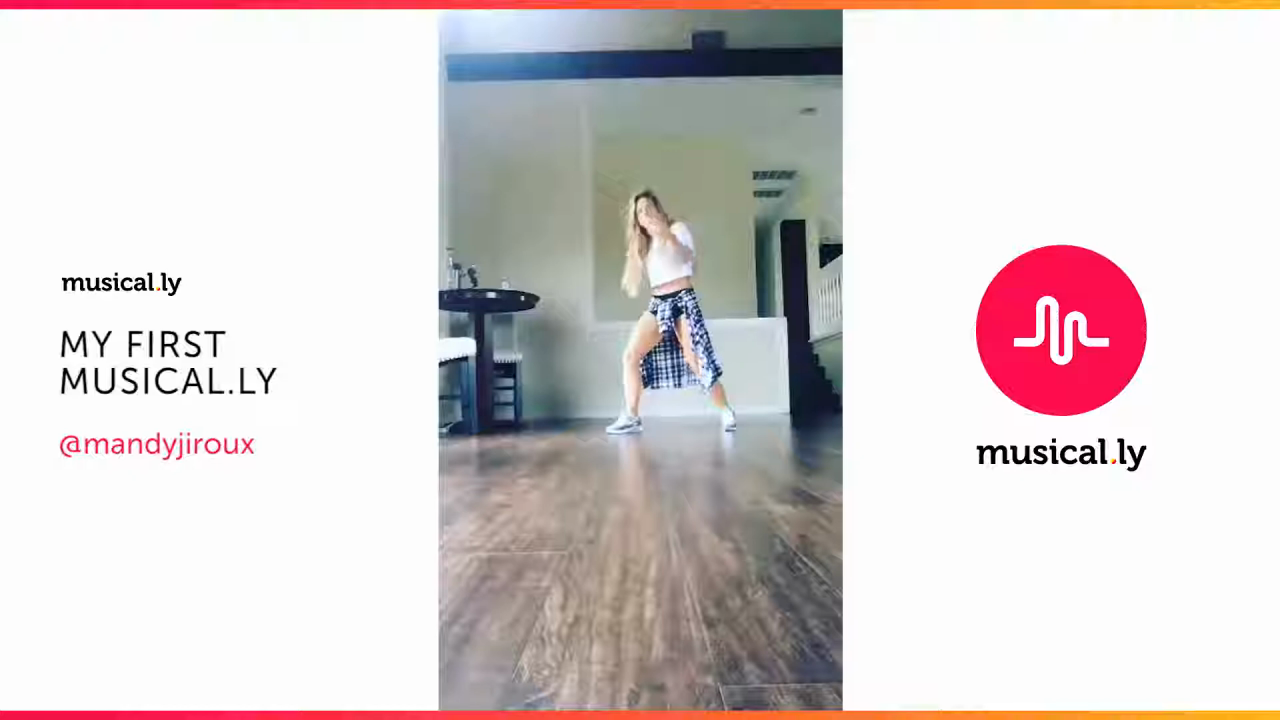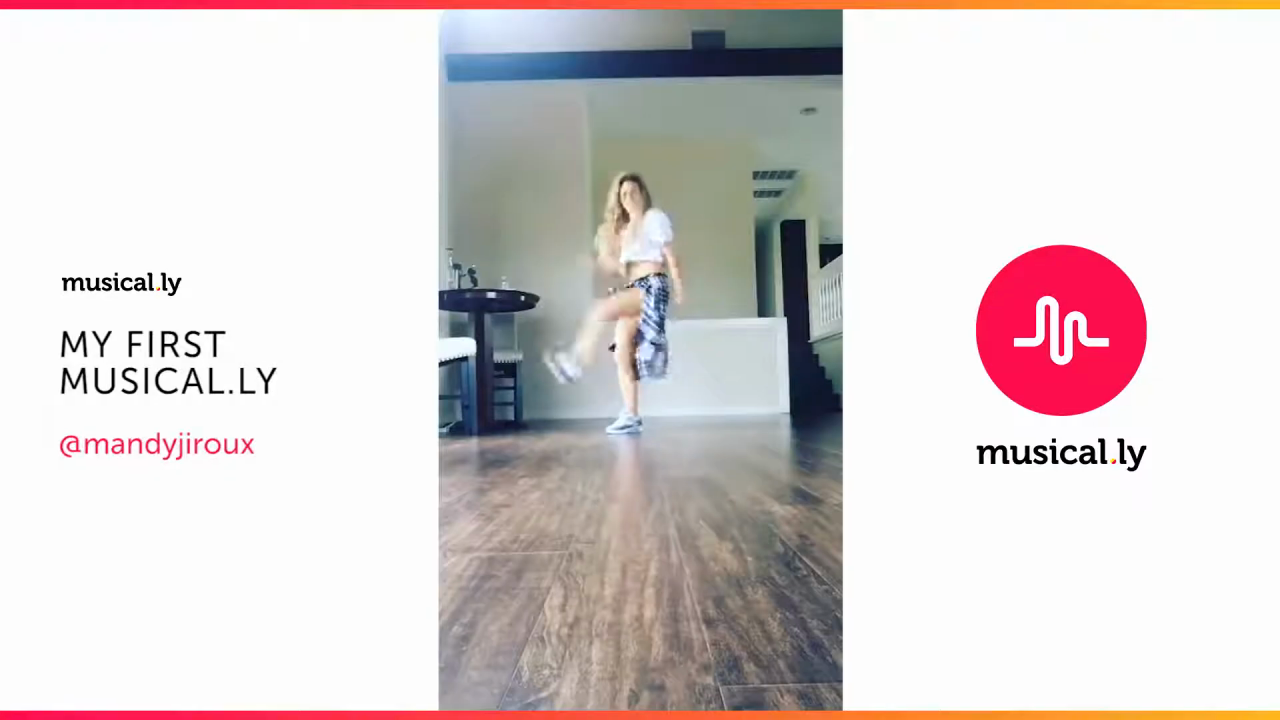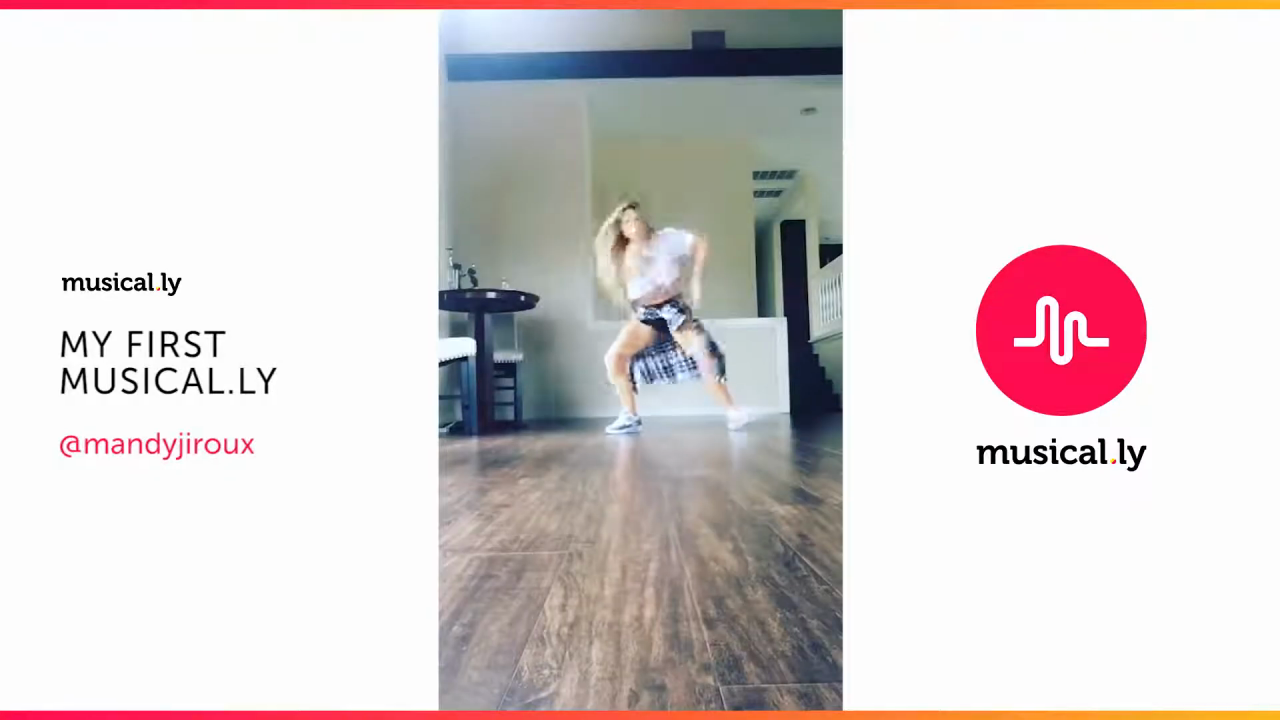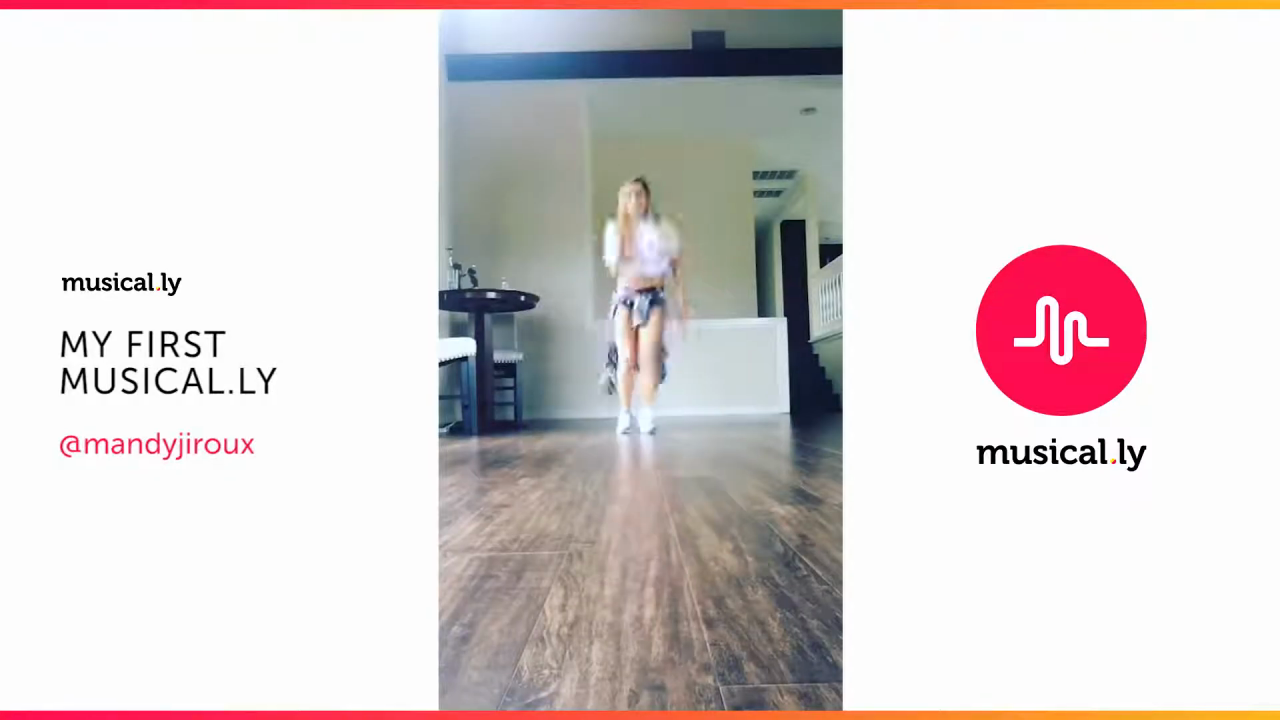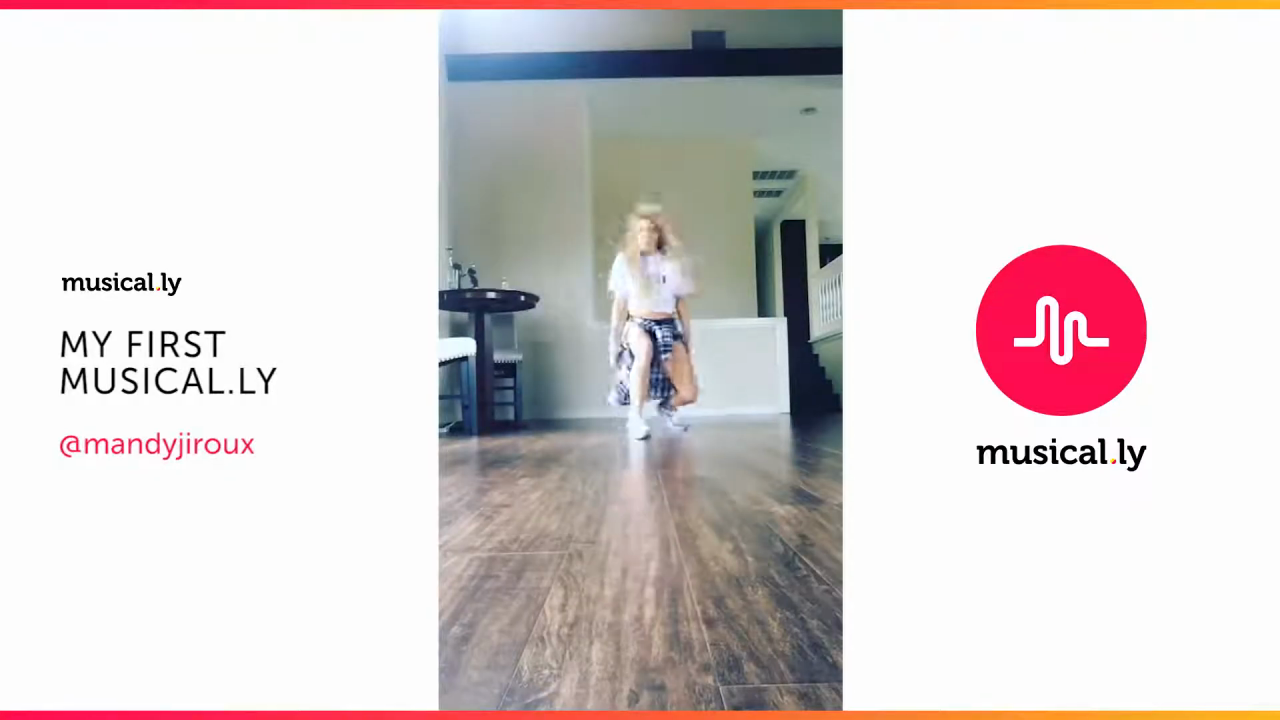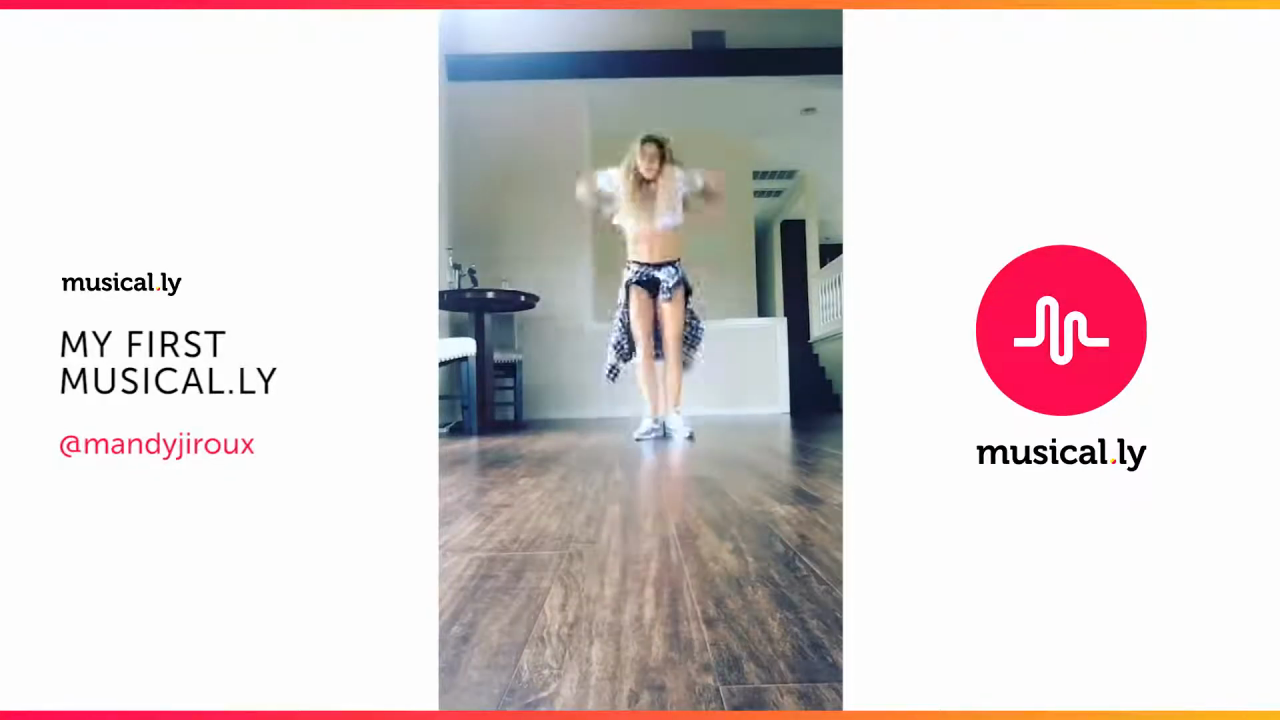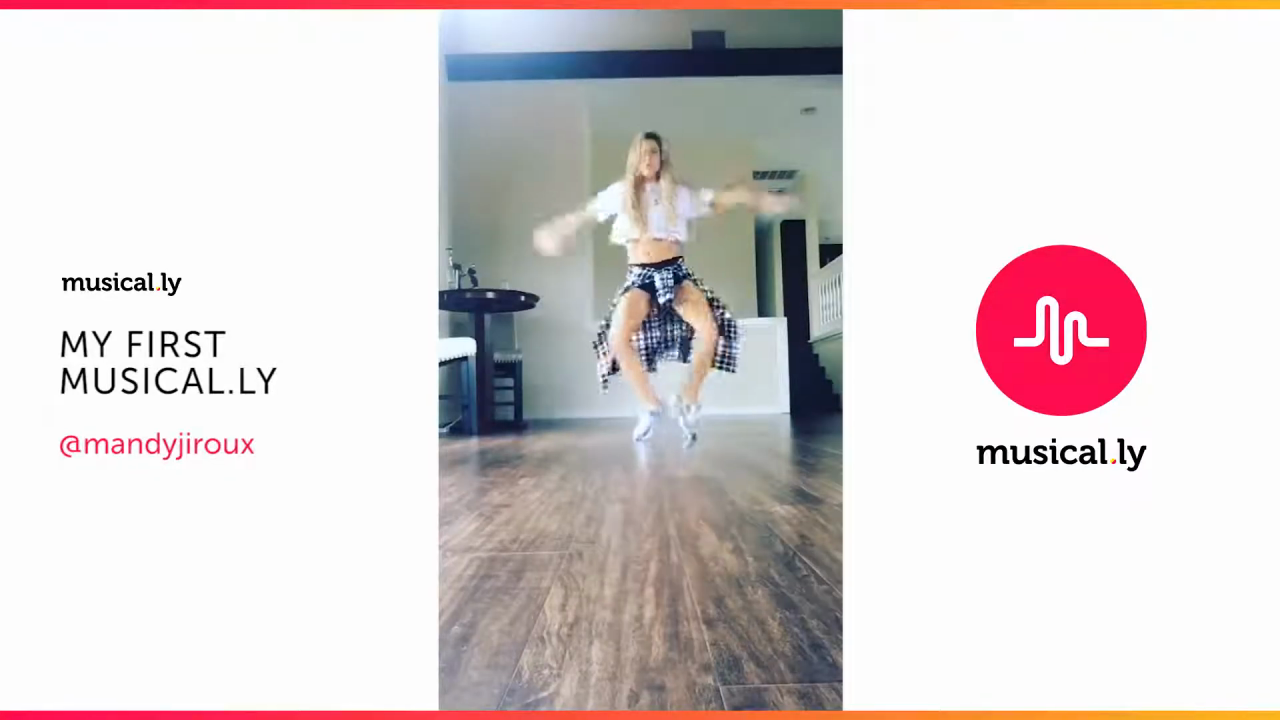
dt=0.7s
person 1, frame 1
left shoulder: (678, 229)
right shoulder: (643, 244)
left elbow: (686, 257)
right elbow: (635, 281)
left wrist: (667, 235)
left hip: (683, 301)
right hip: (657, 304)
left knee: (696, 360)
right knee: (631, 356)
left ankle: (726, 413)
right ankle: (631, 418)
person 1, frame 2
left shoulder: (655, 217)
right shoulder: (623, 228)
left elbow: (671, 252)
right elbow: (612, 262)
left wrist: (677, 283)
left hip: (653, 287)
right hip: (635, 290)
left knee: (600, 312)
right knee: (622, 353)
left ankle: (574, 364)
right ankle: (630, 416)
person 1, frame 3
left shoulder: (666, 239)
right shoulder: (622, 256)
left elbow: (701, 243)
left wrist: (695, 278)
right wrist: (634, 312)
left hip: (673, 310)
right hip: (646, 315)
left knee: (704, 357)
right knee: (613, 359)
left ankle: (733, 412)
right ankle: (629, 417)
person 1, frame 4
left shoulder: (663, 227)
right shoulder: (616, 228)
left elbow: (675, 263)
right elbow: (614, 268)
left wrist: (681, 296)
left hip: (654, 296)
right hip: (626, 296)
left knee: (648, 354)
right knee: (626, 356)
left ankle: (647, 410)
right ankle: (625, 414)
person 1, frame 5
left shoulder: (674, 263)
right shoulder: (625, 260)
left elbow: (681, 304)
right elbow: (619, 302)
left wrist: (688, 342)
right wrist: (614, 338)
left hip: (668, 328)
right hip: (638, 324)
left knee: (688, 393)
right knee: (644, 352)
left ankle: (667, 407)
right ankle: (636, 417)
person 1, frame 6
left shoulder: (677, 181)
right shoulder: (622, 184)
left elbow: (713, 193)
right elbow: (585, 191)
left wrist: (707, 186)
right wrist: (588, 188)
left hip: (671, 271)
right hip: (638, 273)
left knee: (674, 345)
right knee: (643, 345)
left ankle: (673, 415)
right ankle: (653, 417)
person 1, frame 7
left shoulder: (679, 192)
right shoulder: (621, 192)
left elbow: (718, 201)
right elbow: (589, 211)
left wrist: (761, 200)
right wrist: (559, 231)
left hip: (674, 271)
right hip: (640, 276)
left knee: (708, 330)
right knee: (617, 338)
left ankle: (688, 399)
right ankle: (651, 405)
